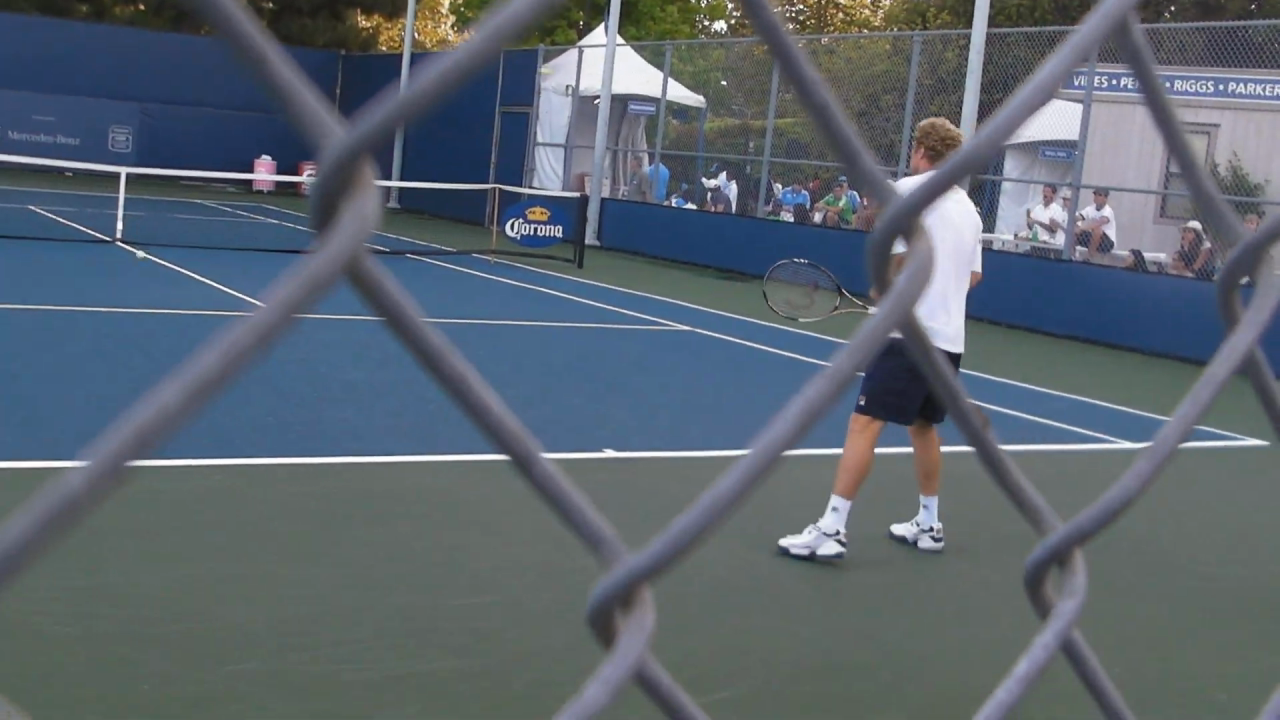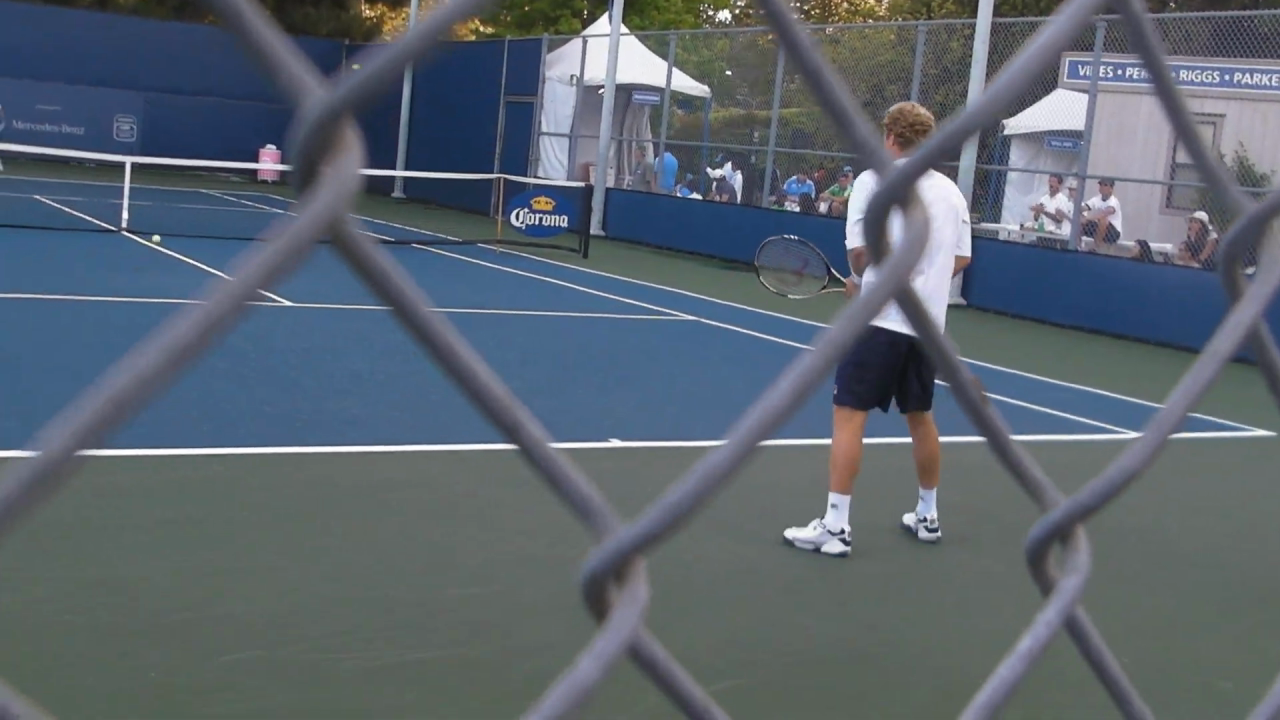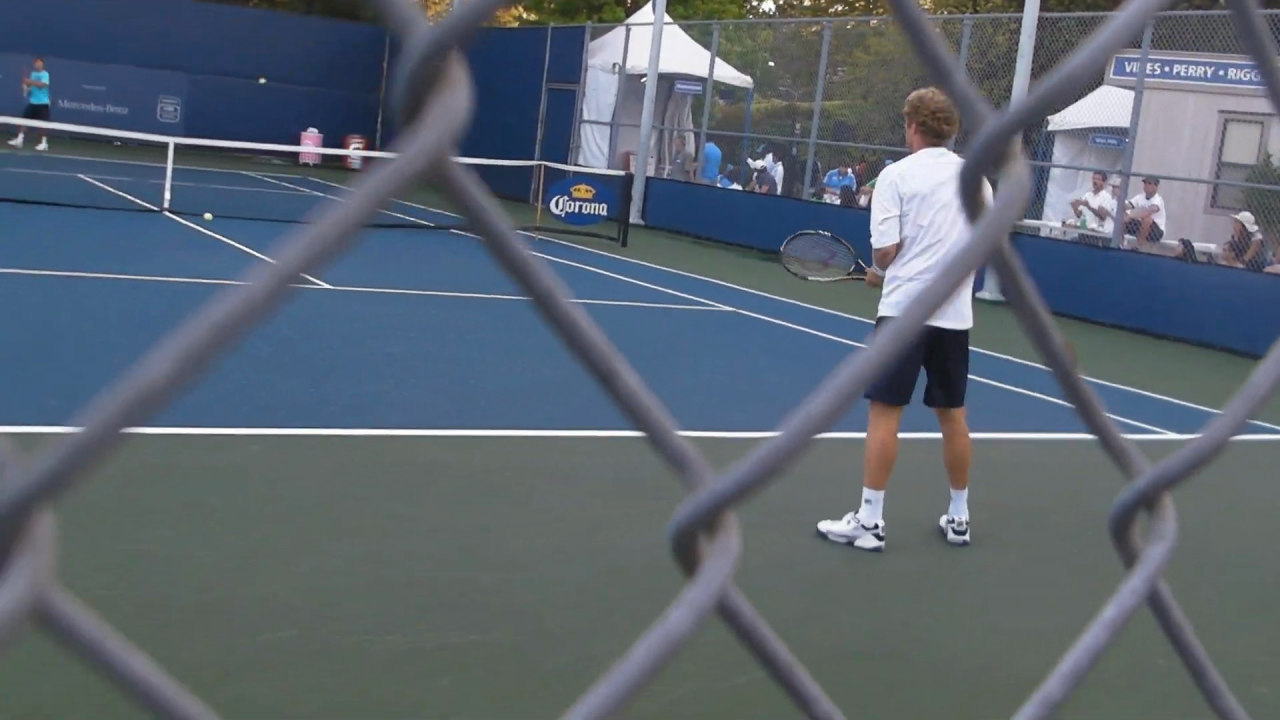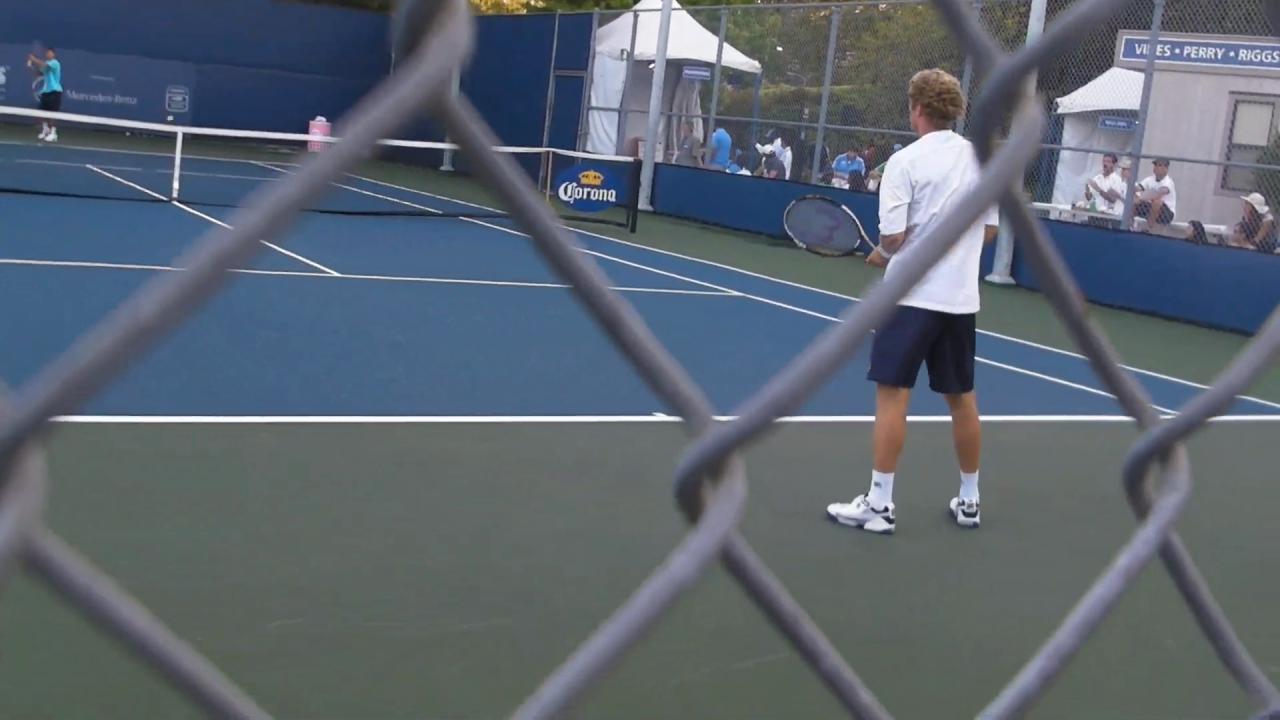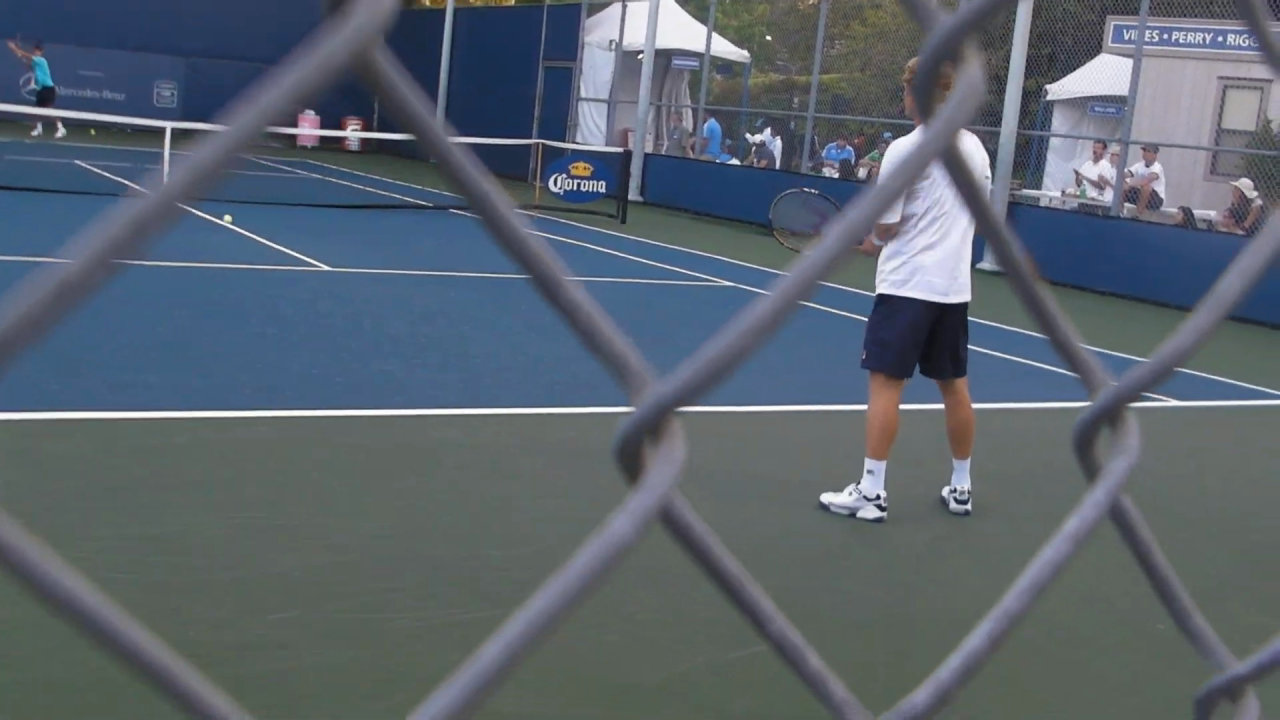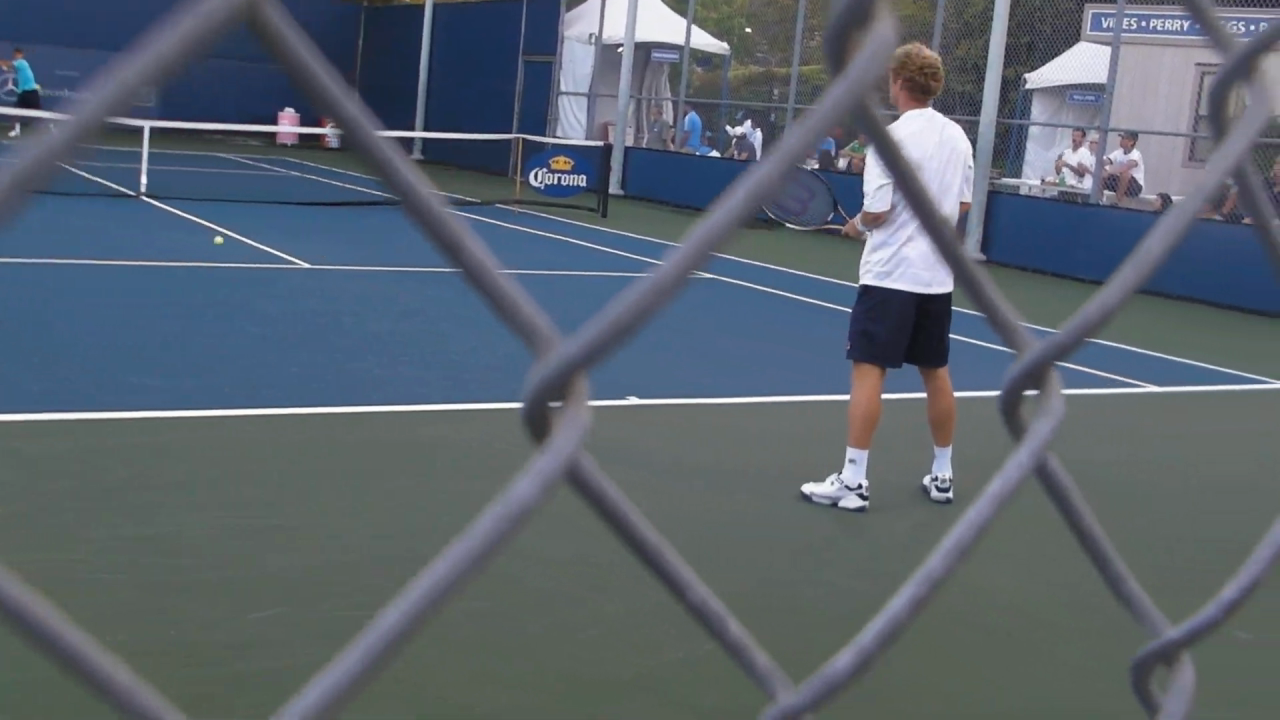
dt=0.2s
person 1, frame 1
left shoulder: (907, 189)
right shoulder: (968, 206)
left elbow: (896, 256)
right elbow: (973, 275)
right hip: (949, 335)
left knee: (865, 424)
right knee: (924, 427)
left ankle: (831, 530)
right ankle: (928, 525)
person 1, frame 2
left shoulder: (873, 180)
right shoulder: (950, 190)
left elbow: (859, 249)
right elbow: (960, 259)
left wrist: (858, 279)
left hip: (882, 317)
right hip: (929, 321)
left knee: (848, 415)
right knee: (920, 416)
left ankle: (835, 526)
right ankle: (928, 515)
person 1, frame 3
left shoulder: (897, 174)
right shoulder: (976, 178)
left elbow: (885, 248)
left wrist: (879, 272)
left hip: (906, 309)
right hip: (956, 313)
left knee: (884, 412)
right knee: (952, 416)
left ankle: (870, 521)
right ankle: (958, 518)
person 1, frame 4
left shoulder: (906, 161)
right shoulder: (981, 159)
left elbow: (893, 237)
right elbow: (989, 228)
left wrist: (883, 255)
left hip: (913, 295)
right hip: (961, 298)
left knee: (892, 394)
right knee: (962, 399)
left ankle: (879, 504)
right ankle: (969, 500)
person 1, frame 5
left shoulder: (905, 150)
right shoulder: (975, 147)
left elbow: (887, 225)
right elbow: (979, 215)
left wrist: (874, 241)
left hip: (906, 284)
right hip: (953, 286)
left knee: (885, 382)
right knee: (955, 386)
left ankle: (871, 492)
right ankle: (961, 487)
person 1, frame 6
left shoulder: (892, 137)
right shoulder: (958, 137)
left elbow: (876, 213)
right elbow: (961, 203)
left wrist: (859, 225)
left hip: (891, 275)
right hip: (937, 276)
left knee: (867, 371)
right knee: (936, 373)
left ankle: (853, 481)
right ankle: (942, 475)
